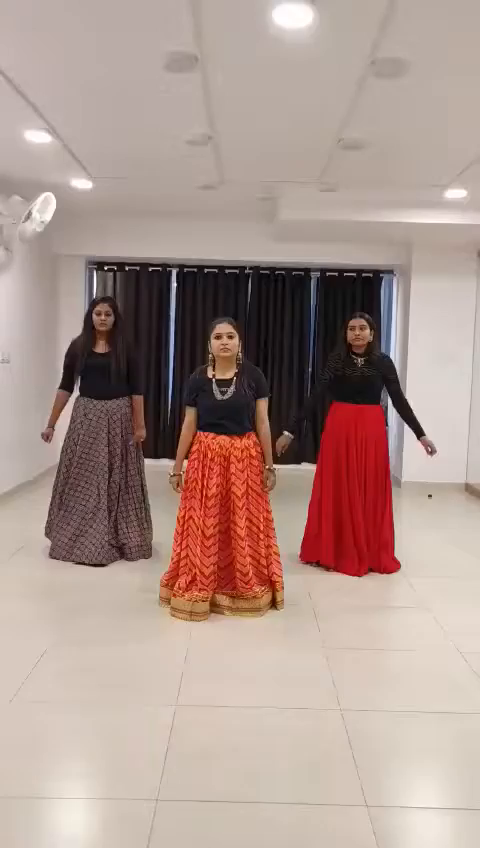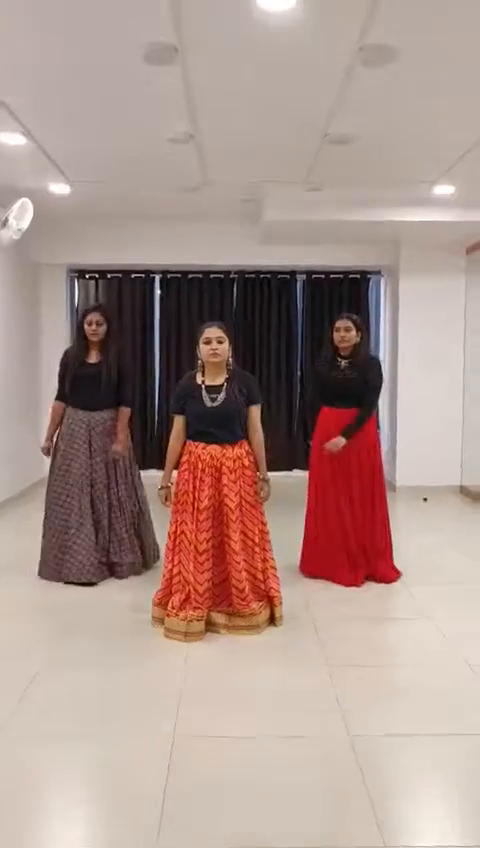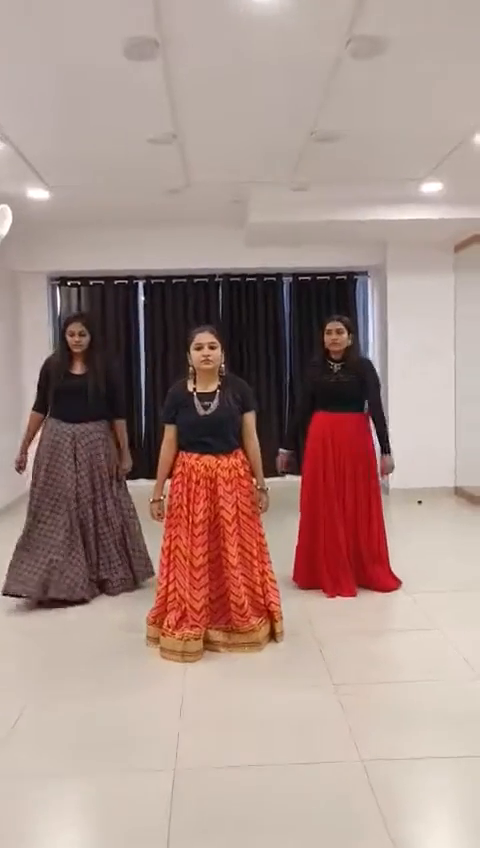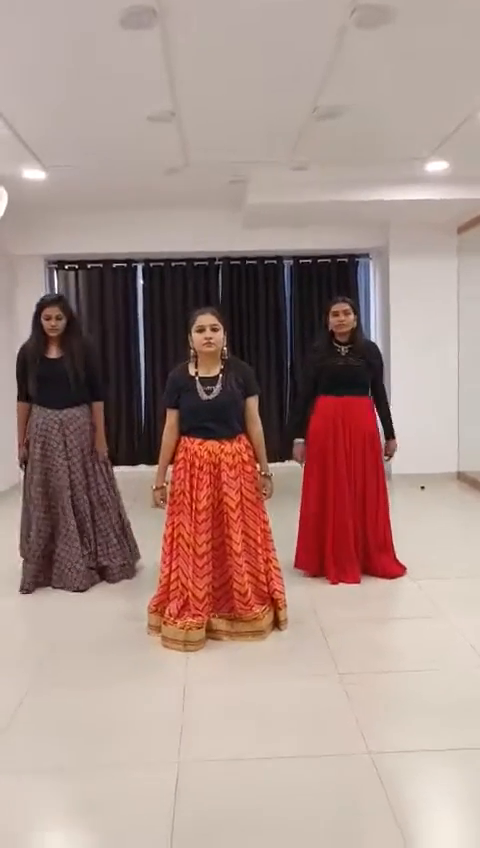
dt=0.4s
person 1, frame 1
left shoulder: (253, 376)
right shoulder: (198, 379)
left elbow: (262, 422)
right elbow: (189, 425)
left wrist: (269, 465)
right wrist: (177, 467)
left hip: (244, 458)
right hip: (207, 458)
left knee: (244, 524)
right knee: (204, 524)
left ankle: (243, 587)
right ankle: (199, 587)
person 1, frame 2
left shoulder: (244, 382)
right shoulder: (187, 385)
left elbow: (255, 430)
right elbow: (178, 434)
left wrist: (263, 474)
right wrist: (165, 478)
left hip: (237, 468)
right hip: (197, 468)
left knee: (238, 537)
right knee: (196, 538)
left ankle: (240, 603)
right ankle: (193, 605)
person 1, frame 3
left shoulder: (238, 388)
right shoulder: (178, 393)
left elbow: (250, 438)
right elbow: (169, 444)
left wrist: (260, 484)
right wrist: (157, 492)
left hip: (232, 479)
right hip: (190, 481)
left knee: (235, 551)
right knee: (191, 553)
left ankle: (239, 620)
right ankle: (189, 623)
person 1, frame 4
left shoulder: (241, 372)
right shoulder: (179, 377)
left elbow: (253, 423)
right elbow: (171, 430)
left wrist: (264, 469)
right wrist: (159, 479)
left hip: (236, 464)
right hip: (193, 466)
left knee: (239, 538)
right knee: (194, 540)
left ankle: (241, 608)
right ankle: (192, 611)
person 2, frame 1
left shoulder: (125, 348)
right shoulder: (78, 347)
left elbow: (136, 389)
right elbow: (66, 386)
left wrist: (140, 424)
right wrist: (51, 423)
left hip: (119, 417)
right hip: (87, 417)
left knee: (119, 480)
right knee: (83, 479)
left ankle: (123, 539)
right ankle: (78, 539)
person 2, frame 2
left shoulder: (117, 358)
right shoulder: (71, 356)
left elbow: (125, 401)
right elbow: (61, 398)
left wrist: (121, 437)
right wrist: (50, 436)
left hip: (107, 429)
right hip: (75, 430)
left knee: (111, 495)
right knee: (70, 496)
left ankle: (115, 556)
right ankle: (70, 560)
person 2, frame 3
left shoulder: (102, 368)
right shoulder: (52, 366)
left elbow: (117, 412)
right elbow: (39, 409)
left wrist: (125, 453)
right wrist: (24, 449)
left hip: (94, 443)
right hip: (57, 443)
left knee: (98, 509)
right knee: (52, 513)
left ankle: (106, 573)
right ankle: (49, 579)
person 2, frame 4
left shoulder: (81, 349)
right shoulder: (28, 352)
left elbow: (97, 395)
right elbow: (24, 398)
left wrist: (100, 436)
right wrist: (21, 441)
left hip: (79, 427)
right hip: (43, 430)
left knee: (88, 496)
right knee: (46, 500)
left ankle: (95, 562)
right ankle: (47, 566)
person 3, frame 1
left shoulder: (383, 362)
right shoulder: (336, 360)
left elbow: (398, 399)
right elbow: (317, 395)
left wrist: (420, 433)
right wrist: (291, 429)
left hip: (371, 429)
right hip: (339, 428)
left knee: (371, 492)
right knee: (335, 490)
left ankle: (372, 554)
right ankle: (335, 552)
person 3, frame 2
left shoulder: (370, 364)
right shoulder: (324, 364)
left elbow: (369, 405)
right elbow: (316, 403)
left wrist: (344, 436)
right wrist: (317, 436)
left hip: (360, 435)
right hip: (326, 432)
left knee: (364, 500)
right knee: (329, 500)
left ankle: (370, 562)
right ankle: (330, 562)
person 3, frame 3
left shoulder: (363, 367)
right shoulder: (316, 368)
left elbow: (375, 408)
right elbow: (303, 409)
left wrist: (386, 451)
right wrist: (287, 448)
left hip: (355, 439)
right hip: (321, 440)
left knee: (359, 505)
right knee: (322, 506)
left ankle: (368, 571)
right ankle: (326, 571)
person 3, frame 4
left shoulder: (369, 350)
right shoulder: (319, 351)
left elbow: (379, 393)
right elbow: (306, 396)
left wrist: (390, 434)
right wrist: (299, 436)
left hip: (362, 425)
right hip: (326, 424)
left knee: (365, 492)
right knee: (328, 492)
left ankle: (372, 557)
right ankle: (332, 558)
